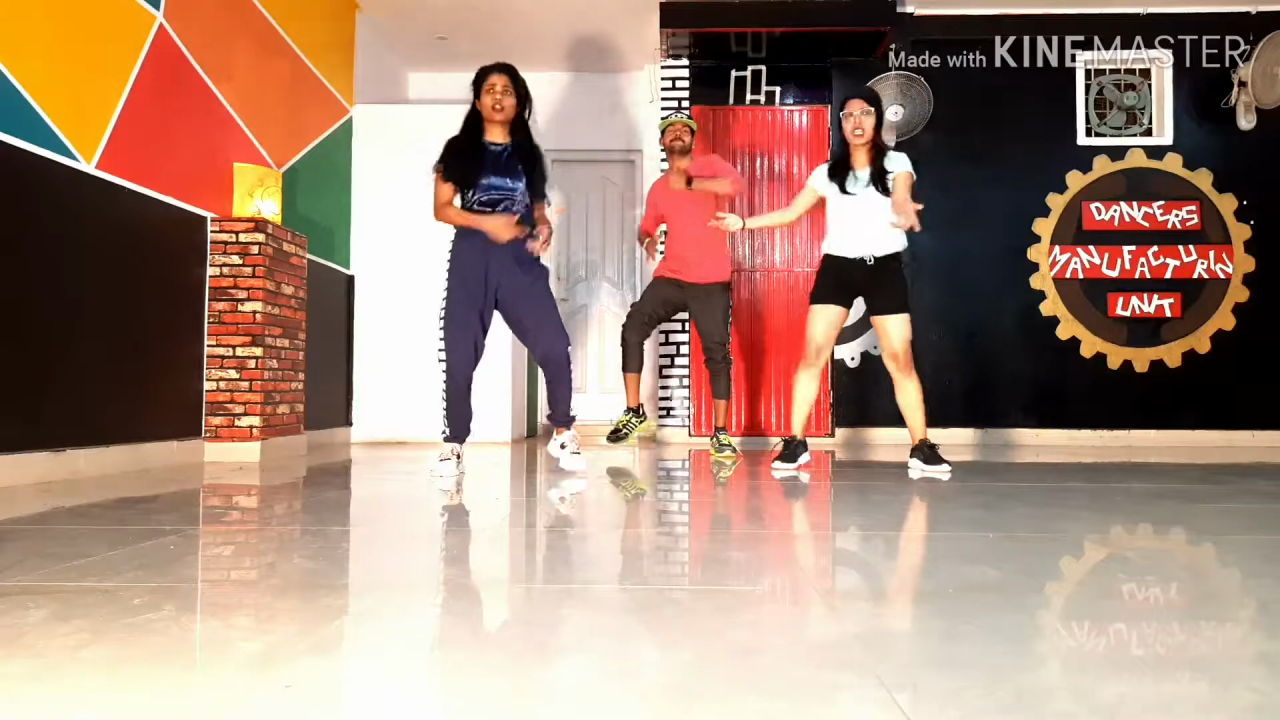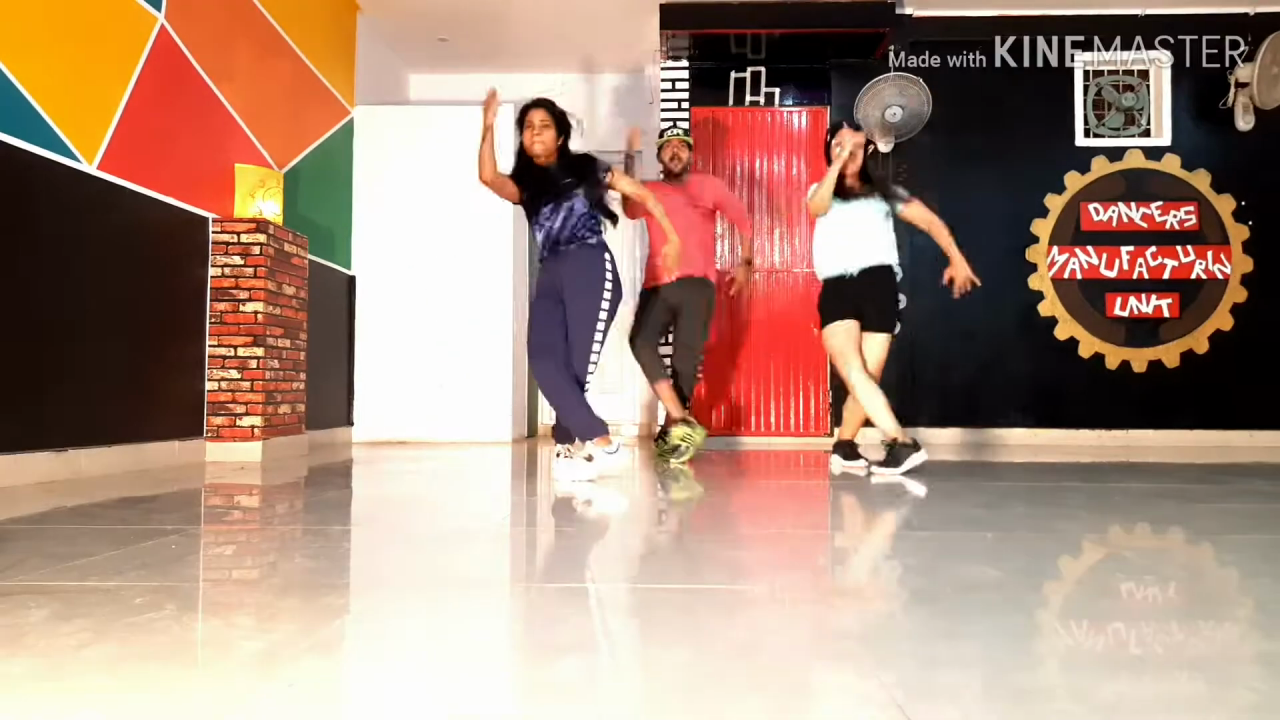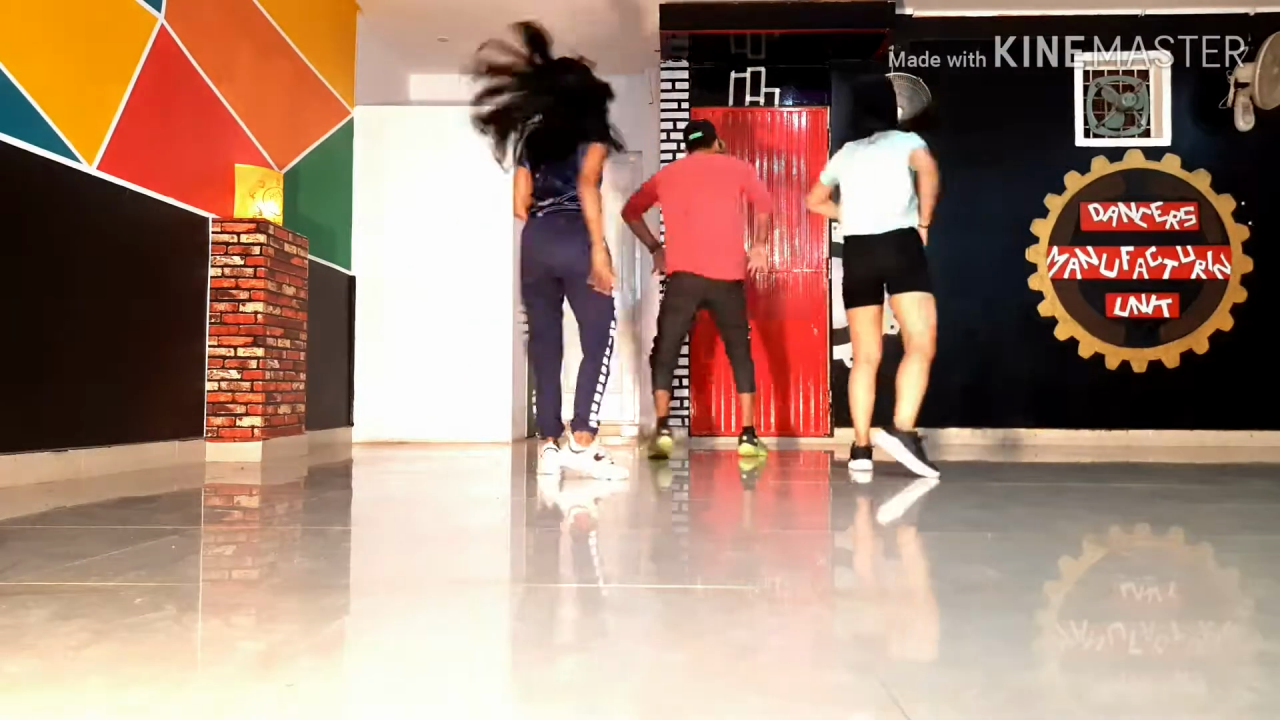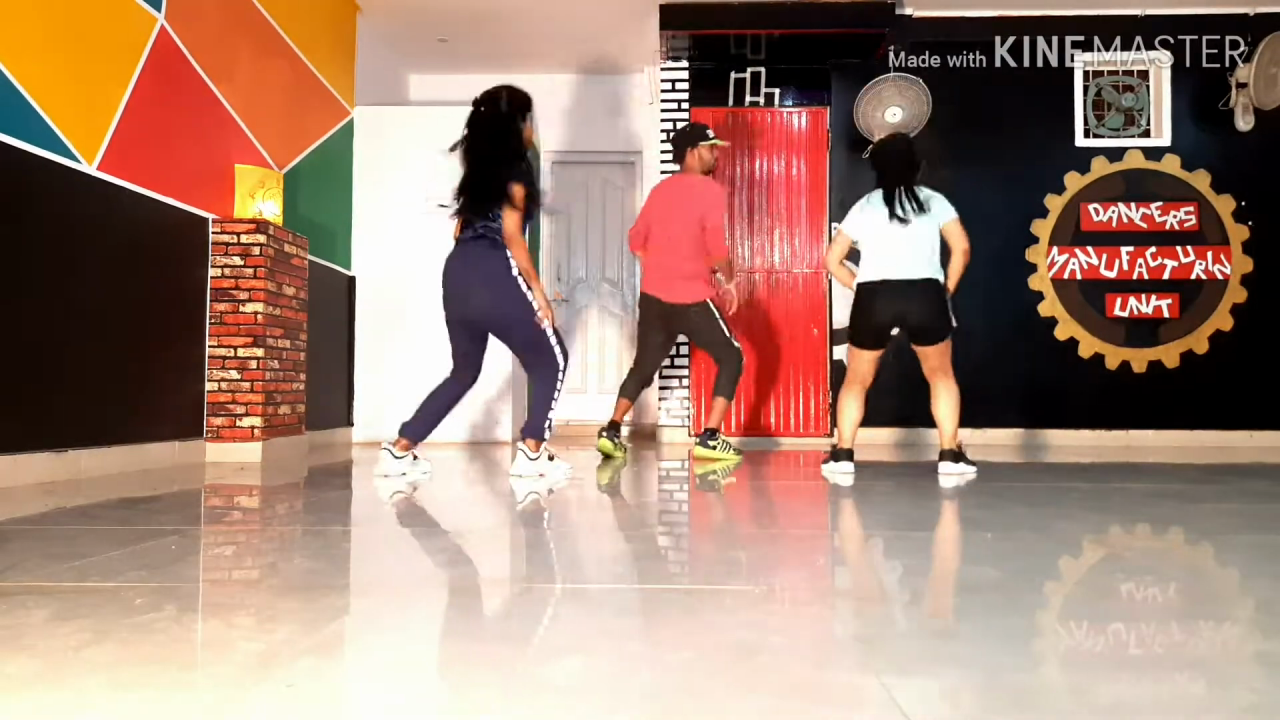
dt=1s
person 1, frame 1
left shoulder: (528, 153)
right shoulder: (459, 149)
left elbow: (539, 213)
right elbow: (442, 207)
left wrist: (543, 232)
right wrist: (484, 221)
left hip: (521, 257)
right hip: (473, 254)
left knee: (552, 344)
right knee: (459, 353)
left ankle: (563, 431)
right ankle: (454, 445)
person 1, frame 2
left shoulder: (585, 167)
right shoulder: (525, 184)
left elbow: (641, 191)
right elbow: (488, 178)
left wrist: (670, 232)
right wrist: (488, 128)
left hip: (591, 268)
right hip: (550, 276)
left knee: (578, 362)
right knee: (546, 368)
left ankle: (569, 444)
right ankle: (600, 442)
person 1, frame 3
left shoulder: (532, 138)
right shoulder: (592, 132)
left elbow: (521, 205)
right elbow: (587, 185)
right wrist: (598, 247)
left hip: (536, 242)
right hip: (575, 239)
left knee: (546, 348)
right knee: (599, 341)
left ankle: (549, 443)
right ankle: (582, 441)
person 1, frame 4
left shoulder: (481, 166)
right shoulder: (515, 167)
right elbow: (512, 232)
right wrist: (539, 293)
left hip: (457, 272)
right hip: (494, 272)
left knee: (462, 373)
right knee: (551, 363)
left ankle: (398, 451)
right ankle: (532, 452)
person 2, frame 1
left shoulder: (896, 162)
right shoulder: (827, 172)
left elbow: (901, 196)
right elbow: (789, 213)
left wrist: (906, 209)
right wrist: (743, 222)
left hip: (883, 269)
right hip: (836, 268)
left knee: (901, 361)
right knee: (813, 354)
left ankle: (922, 446)
right ankle: (796, 442)
person 2, frame 2
left shoulder: (882, 191)
right shoulder: (824, 192)
left elbow: (929, 220)
right elbow: (812, 208)
left wrist: (957, 257)
right wrist: (835, 168)
left hip: (877, 286)
right hip: (836, 290)
left knee: (866, 375)
right knee: (851, 366)
left ankle: (844, 443)
right ankle: (898, 443)
person 2, frame 3
left shoulder: (844, 154)
right shoulder: (905, 141)
left elbow: (815, 201)
right elbow: (928, 171)
right wrist: (924, 221)
left hip: (855, 252)
right hip: (899, 246)
left knee: (865, 359)
right knee: (922, 345)
left ankle: (861, 447)
right ankle: (901, 430)
person 2, frame 4
left shoulder: (864, 207)
right shoulder: (934, 200)
left elbow: (833, 259)
right elbow: (961, 248)
right wrist: (946, 293)
left hip: (874, 298)
right hip: (923, 295)
left knee: (855, 383)
right knee: (941, 379)
left ankle: (842, 453)
right ankle: (950, 453)
person 3, frame 1
left shoulder: (708, 163)
right shoulder: (658, 187)
left elbow: (735, 185)
right elbow: (646, 227)
left wrist: (689, 182)
right wrist: (647, 240)
left hip: (712, 281)
right hip: (669, 277)
left knee: (717, 354)
right knee: (632, 329)
left ankle: (721, 433)
right ankle: (633, 412)
person 3, frame 2
left shoulder: (709, 185)
right shoulder: (651, 191)
left elbow: (742, 219)
right elbow: (630, 207)
left wrist: (745, 262)
right wrist: (629, 158)
left hip: (697, 284)
right hip: (657, 286)
left knee: (687, 360)
right knee: (642, 342)
left ankle: (669, 433)
right ankle: (683, 420)
person 3, frame 3
left shoulder: (666, 175)
right shoulder: (737, 167)
left elbow: (631, 211)
right elbow: (764, 206)
left wrist: (656, 249)
right wrist: (759, 245)
left hip: (683, 275)
right hip: (727, 276)
left knee: (665, 352)
right knee: (740, 354)
left ankle: (662, 425)
right ankle: (748, 434)
person 3, frame 4
left shoulder: (661, 190)
right shoulder: (711, 191)
left elbow: (636, 240)
right elbow: (717, 248)
right wrist: (729, 282)
left hip: (653, 296)
right hip: (692, 298)
left knee: (643, 368)
right knee: (731, 361)
left ankle: (611, 430)
right ankle: (710, 436)
